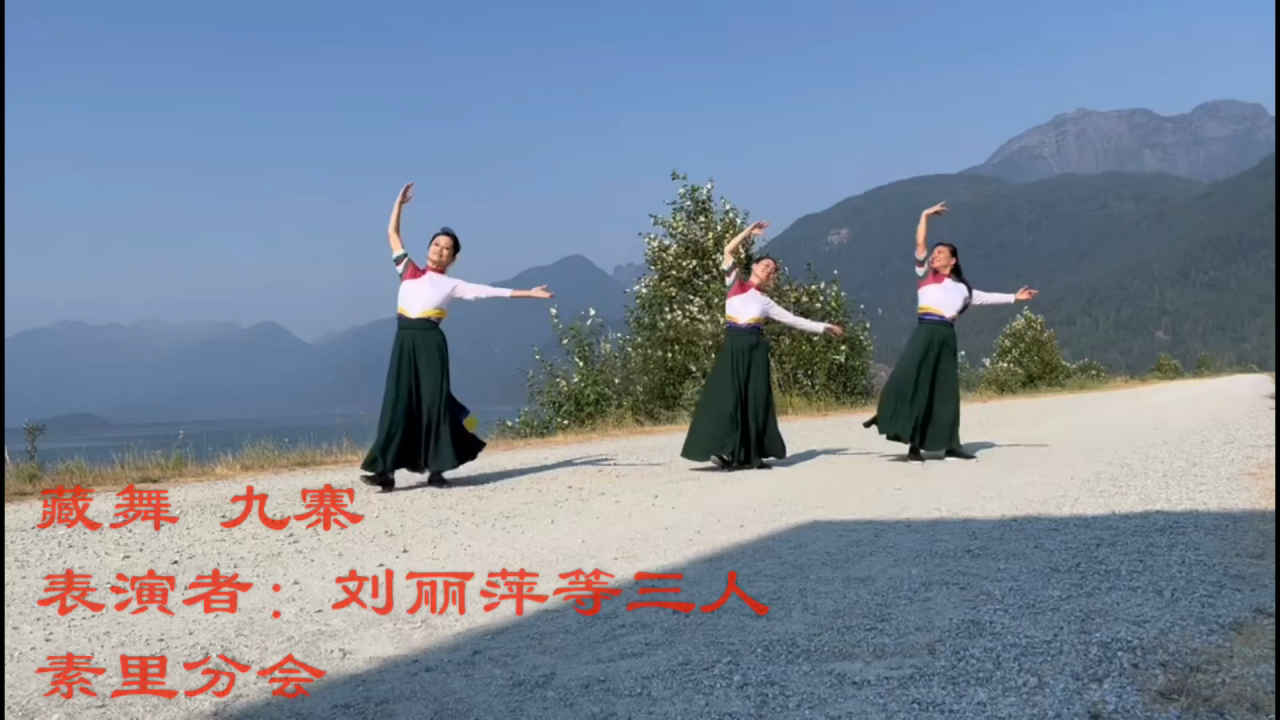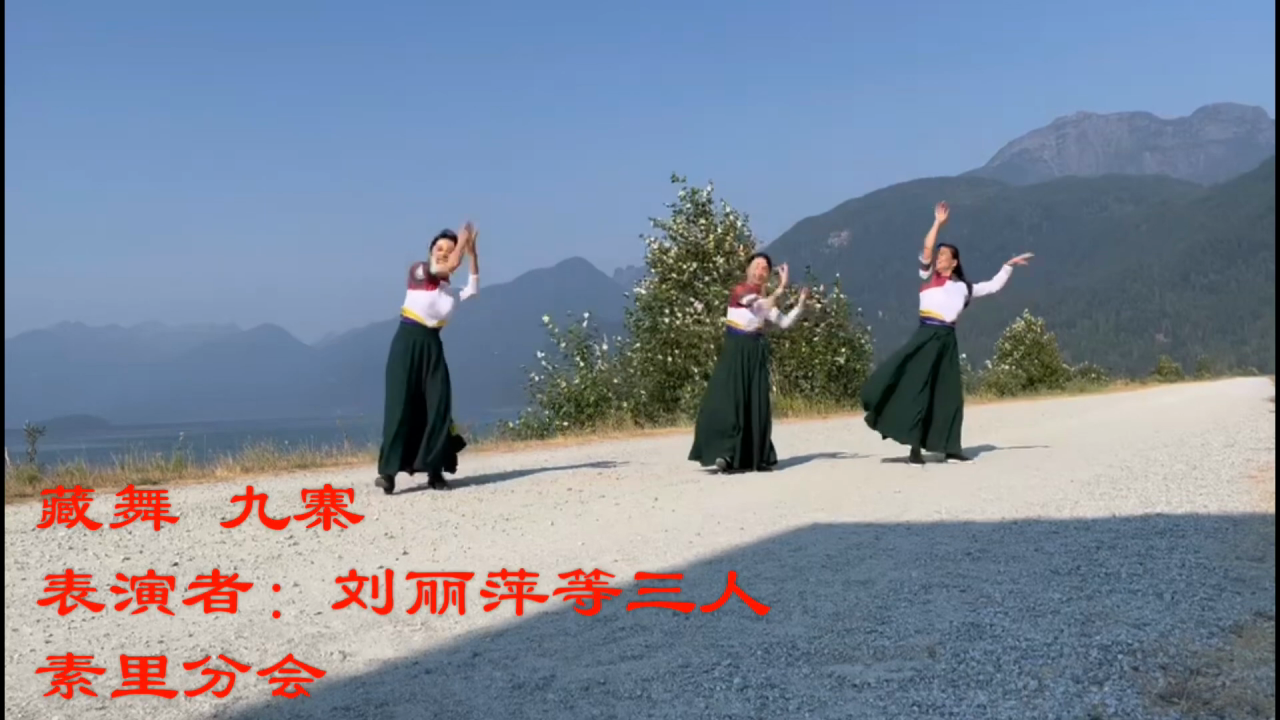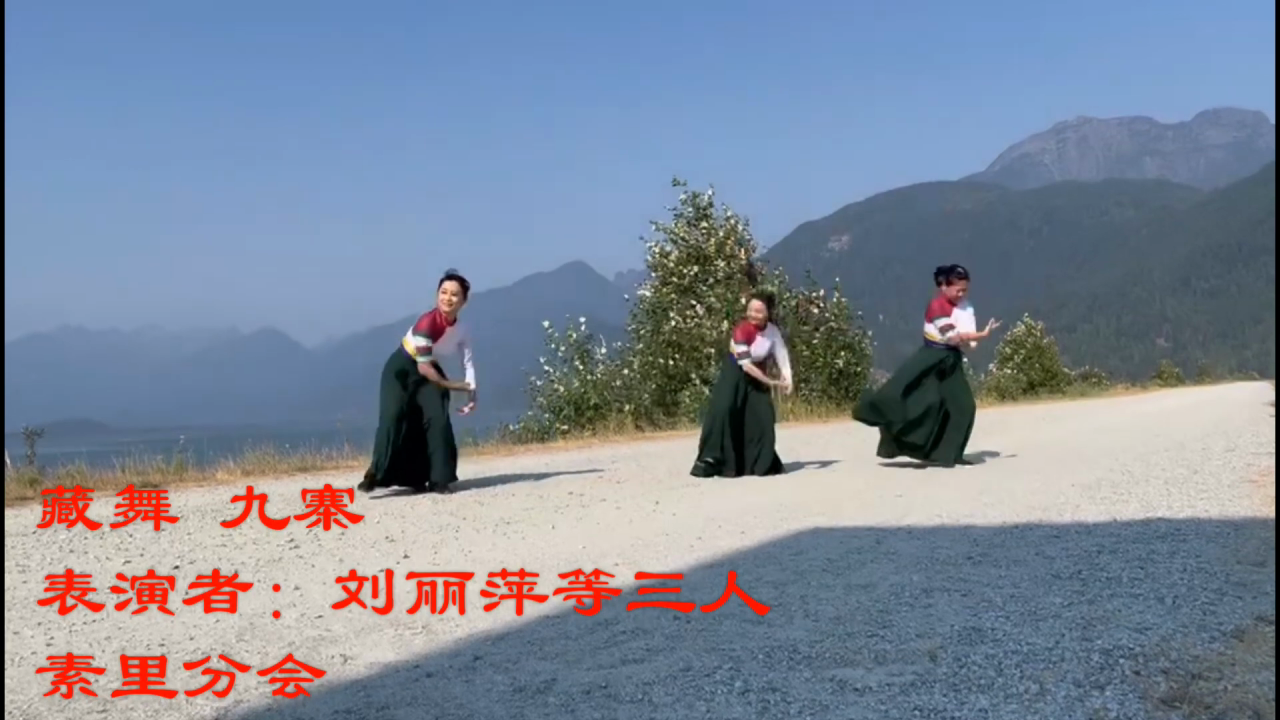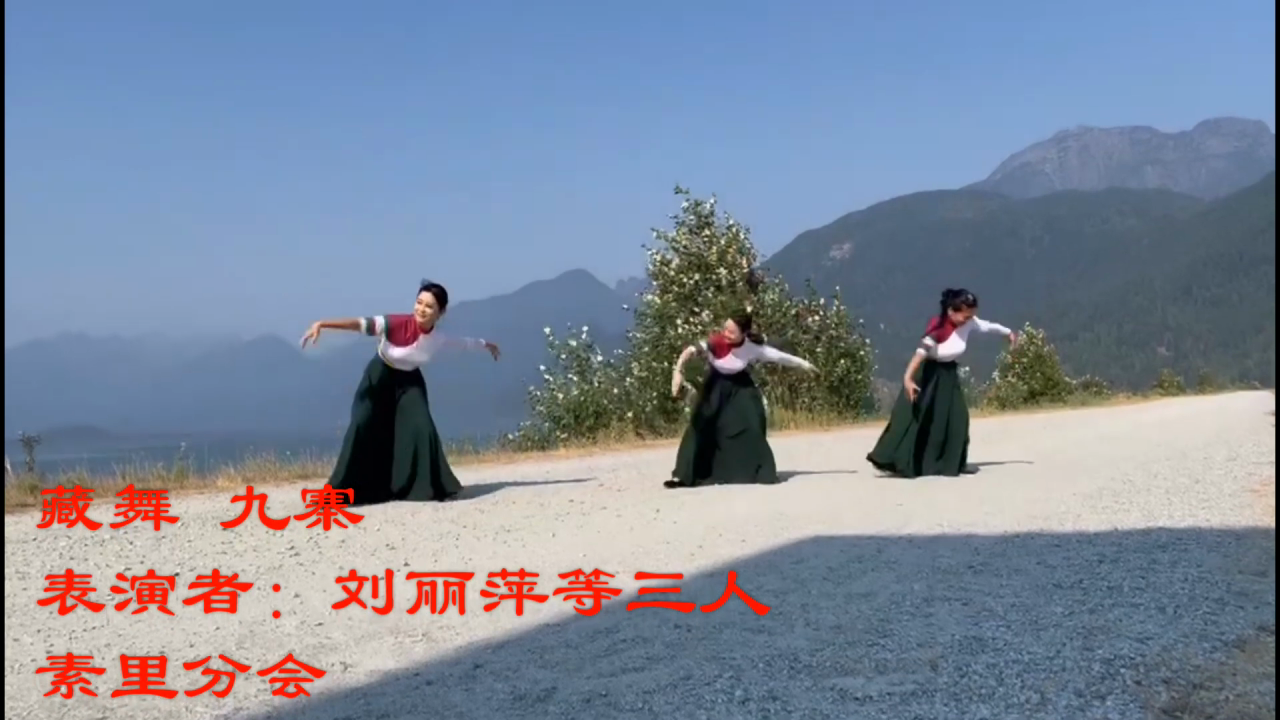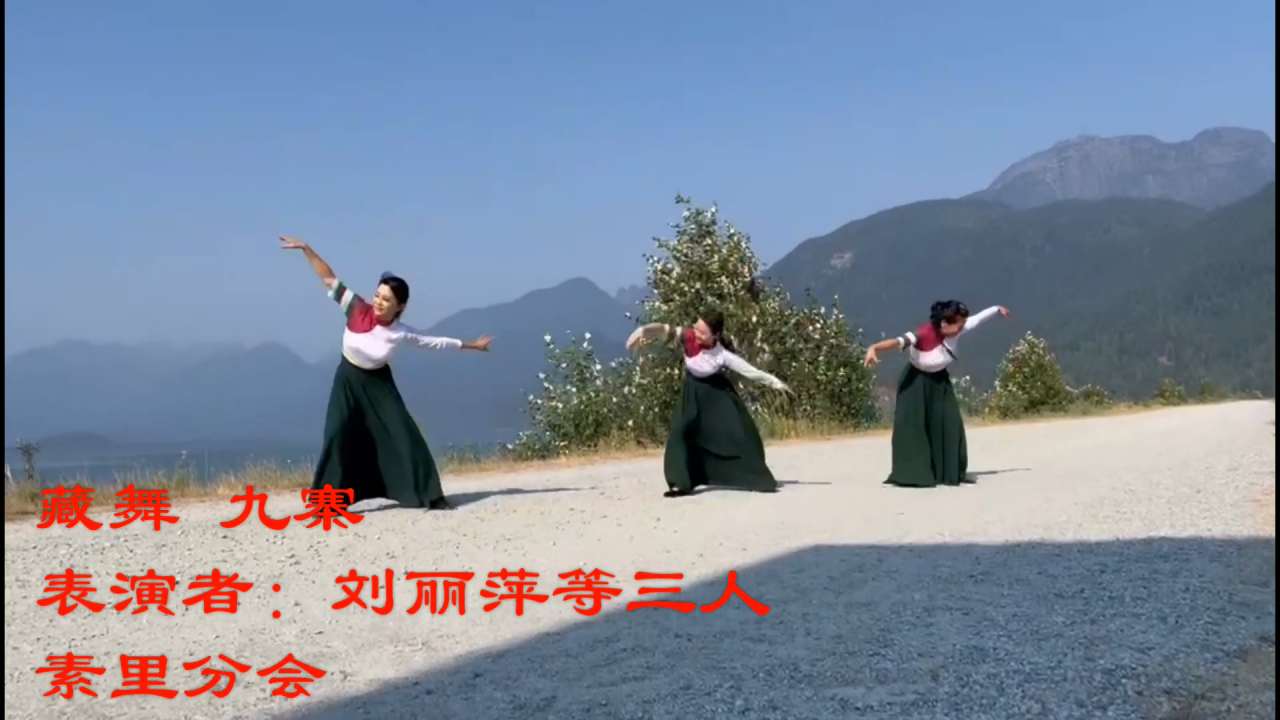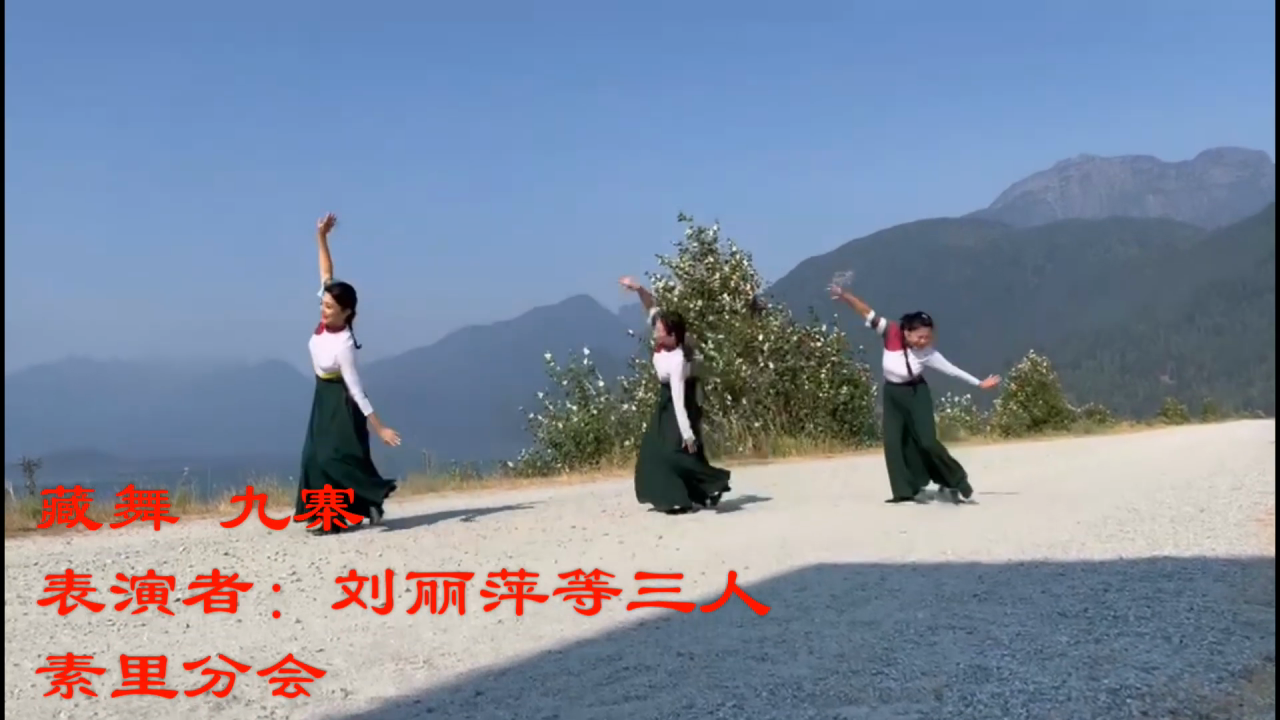
dt=0.3s
person 1, frame 1
left shoulder: (452, 285)
right shoulder: (408, 270)
left elbow: (487, 291)
right elbow: (392, 233)
left wrist: (527, 293)
right wrist: (401, 200)
left hip: (431, 343)
right hip: (404, 342)
left knee: (434, 403)
right knee: (397, 404)
left ankle: (435, 469)
right ankle: (384, 470)
person 1, frame 2
left shoulder: (451, 291)
right shoulder: (418, 275)
left elbow: (471, 289)
right elbow: (448, 266)
left wrist: (471, 252)
right wrist: (463, 239)
left hip: (432, 349)
right hip: (407, 345)
left knee: (437, 408)
right knee: (400, 409)
left ankle: (435, 473)
right ankle: (388, 472)
person 1, frame 3
left shoulder: (461, 331)
right shoulder: (427, 322)
left elbow: (468, 362)
right elbow: (422, 365)
left wrist: (472, 392)
right wrist: (450, 386)
left hip: (429, 376)
right hip: (400, 372)
left knee: (437, 420)
right knee: (394, 416)
left ankle: (437, 478)
right ankle: (377, 474)
person 1, frame 4
left shoulder: (440, 339)
right shoulder: (397, 324)
left elbow: (463, 343)
right elbow: (361, 324)
left wrist: (486, 345)
right wrist: (322, 325)
left hip: (409, 384)
right hip: (378, 378)
left knee: (422, 429)
right knee: (361, 429)
left ankle: (435, 486)
right ankle: (343, 488)
person 1, frame 5
left shoulder: (401, 334)
right shoulder: (357, 309)
left elbow: (435, 341)
right elbow: (329, 279)
left wrist: (470, 345)
right wrist: (306, 250)
left hip: (378, 385)
right hip: (346, 381)
left knee: (404, 437)
right knee: (336, 437)
left ankle: (429, 495)
person 1, frame 6
left shoulder: (343, 346)
right shoulder: (325, 321)
left elbow: (357, 389)
right elbow: (327, 275)
left wrist: (377, 426)
right wrist: (322, 237)
left hip: (340, 397)
right hip: (325, 393)
left knee: (336, 454)
right knee: (316, 455)
left ankle: (372, 497)
person 2, frame 1
left shoulder: (961, 288)
right shoulder: (925, 275)
left elbow: (985, 298)
right elbow: (920, 245)
left wrist: (1014, 297)
right wrist: (925, 215)
left hip: (946, 338)
right hip: (925, 334)
left knee: (946, 391)
right knee: (913, 382)
left ankle: (949, 446)
right ankle: (914, 445)
person 2, frame 2
left shoulder: (963, 287)
right shoulder: (928, 278)
left elbow: (993, 286)
right elbow: (926, 249)
left wrist: (1010, 265)
right wrist: (938, 222)
left hip: (947, 341)
right hip: (926, 337)
left knee: (948, 393)
right knee: (914, 387)
left ankle: (950, 448)
right ankle: (915, 447)
person 2, frame 3
left shoulder: (965, 306)
right shoulder: (937, 306)
left elbow: (970, 338)
right elbow: (952, 336)
left wrist: (972, 340)
right wrist: (979, 335)
left hip: (952, 361)
right hip: (931, 357)
left knee: (964, 405)
right knee: (904, 391)
left ankle: (950, 454)
person 2, frame 4
left shoulder: (969, 323)
right shoulder: (937, 326)
left elbow: (987, 326)
right elbow: (921, 352)
left wrist: (1007, 332)
right wrist: (908, 377)
left hip: (947, 370)
right hip: (928, 371)
left knee: (955, 416)
right knee: (912, 414)
left ankle: (951, 463)
right ankle: (895, 461)
person 2, frame 5
left shoulder: (956, 331)
right shoulder: (924, 334)
left elbow: (976, 318)
right elbow: (899, 341)
left wrist: (997, 309)
right wrist: (874, 348)
left hip: (940, 381)
right hip: (915, 381)
left knee: (950, 424)
right knee: (909, 426)
left ankle: (953, 473)
right ankle: (909, 475)
person 2, frame 6
left shoulder: (928, 353)
right shoulder: (892, 333)
left elbow: (952, 370)
right elbow: (867, 313)
left wrist: (979, 383)
right wrist: (845, 296)
left hip: (915, 396)
right hip: (893, 395)
left knee: (926, 440)
right knee: (894, 443)
left ankle: (952, 481)
right ankle: (906, 490)
person 3, frame 1
left shoulder: (765, 302)
right shoulder: (735, 284)
left elbow: (793, 320)
right elbow: (728, 251)
left wrist: (823, 327)
right wrist: (749, 231)
left hip: (755, 349)
right hip: (733, 347)
left knee: (756, 400)
right knee: (729, 398)
left ankle: (751, 454)
right ankle: (727, 452)
person 3, frame 2
left shoulder: (766, 301)
right shoulder: (740, 292)
left elbow: (784, 322)
right elbow: (764, 304)
left wrist: (800, 303)
right wrist: (781, 287)
left hip: (756, 353)
right hip: (735, 349)
left knee: (755, 404)
right knee: (727, 402)
left ankle: (756, 457)
right ankle: (727, 455)
person 3, frame 3
left shoulder: (773, 331)
right shoulder: (742, 330)
left elbow: (781, 357)
right elbow: (745, 364)
left wrist: (787, 378)
right wrist: (770, 382)
left hip: (755, 377)
right hip: (733, 375)
left knee: (763, 416)
right knee: (722, 411)
left ankle: (762, 464)
right ankle: (711, 458)
person 3, frame 4
left shoulder: (753, 348)
right shoulder: (716, 340)
left elbow: (779, 356)
right elbow: (691, 350)
left wrist: (802, 363)
right wrist: (677, 371)
left hip: (741, 387)
right hip: (716, 384)
left knee: (752, 426)
right knee: (700, 424)
left ankle: (762, 471)
right ankle: (682, 475)
person 3, frame 5
left shoulder: (723, 355)
right shoulder: (689, 336)
left elbow: (750, 371)
right elbow: (664, 329)
left wrist: (774, 382)
right wrist: (642, 330)
left hip: (718, 392)
right hip: (693, 389)
left knee: (739, 432)
right knee: (680, 432)
left ankle: (763, 480)
right ankle: (680, 484)
person 3, frame 6
left shoulder: (677, 361)
right shoulder: (663, 340)
left elbow: (678, 400)
right elbow: (651, 306)
left wrist: (686, 432)
right wrist: (638, 288)
left hip: (681, 399)
right hip: (667, 398)
left knee: (674, 452)
right knee: (654, 449)
left ankle: (713, 484)
right ankle: (676, 499)
